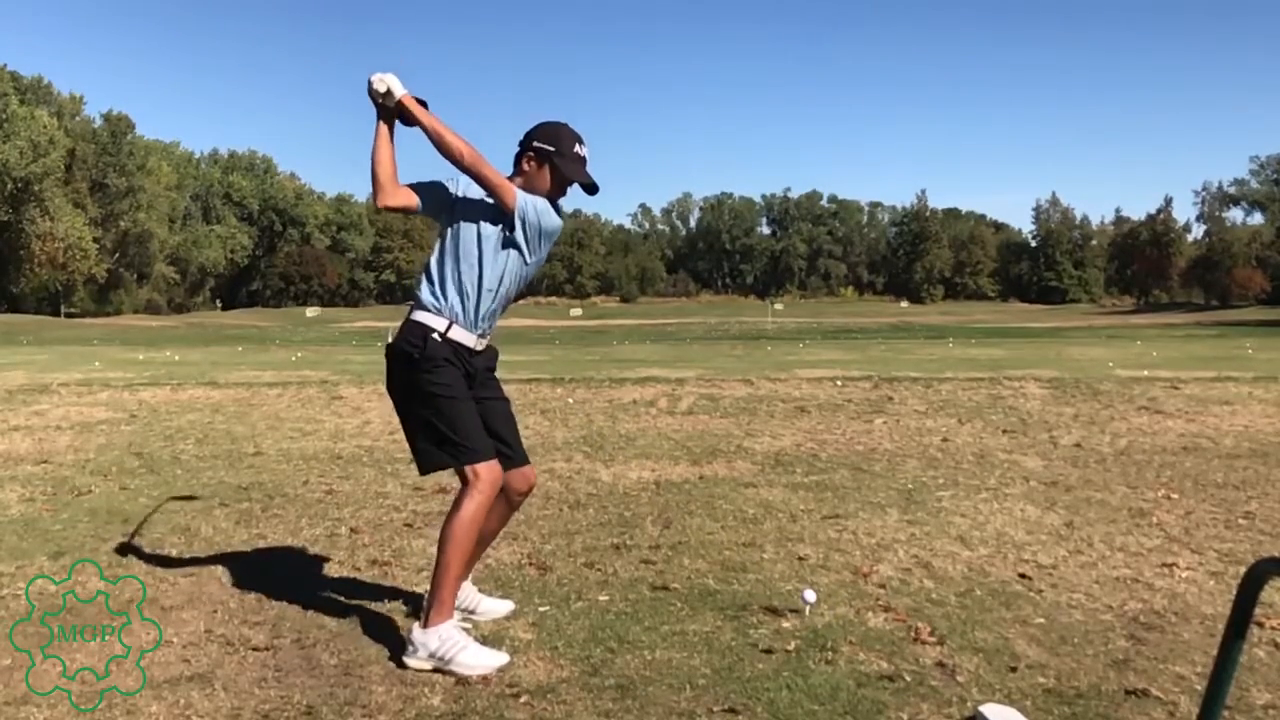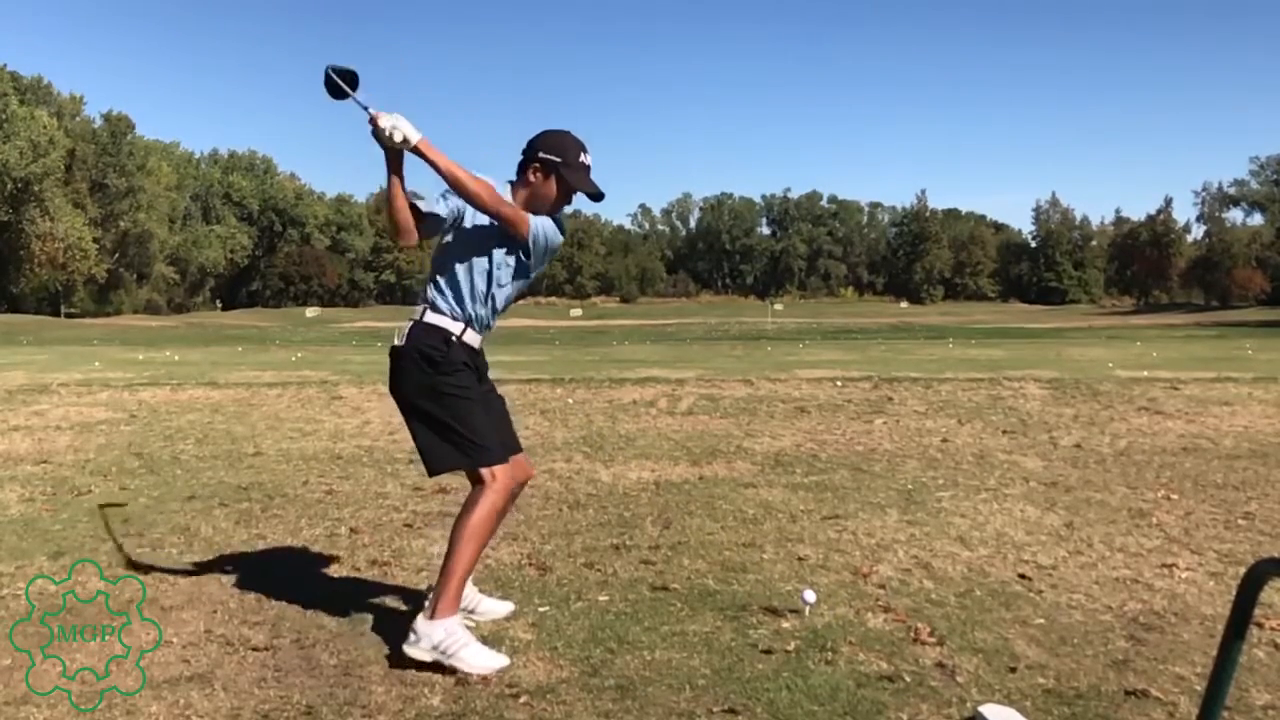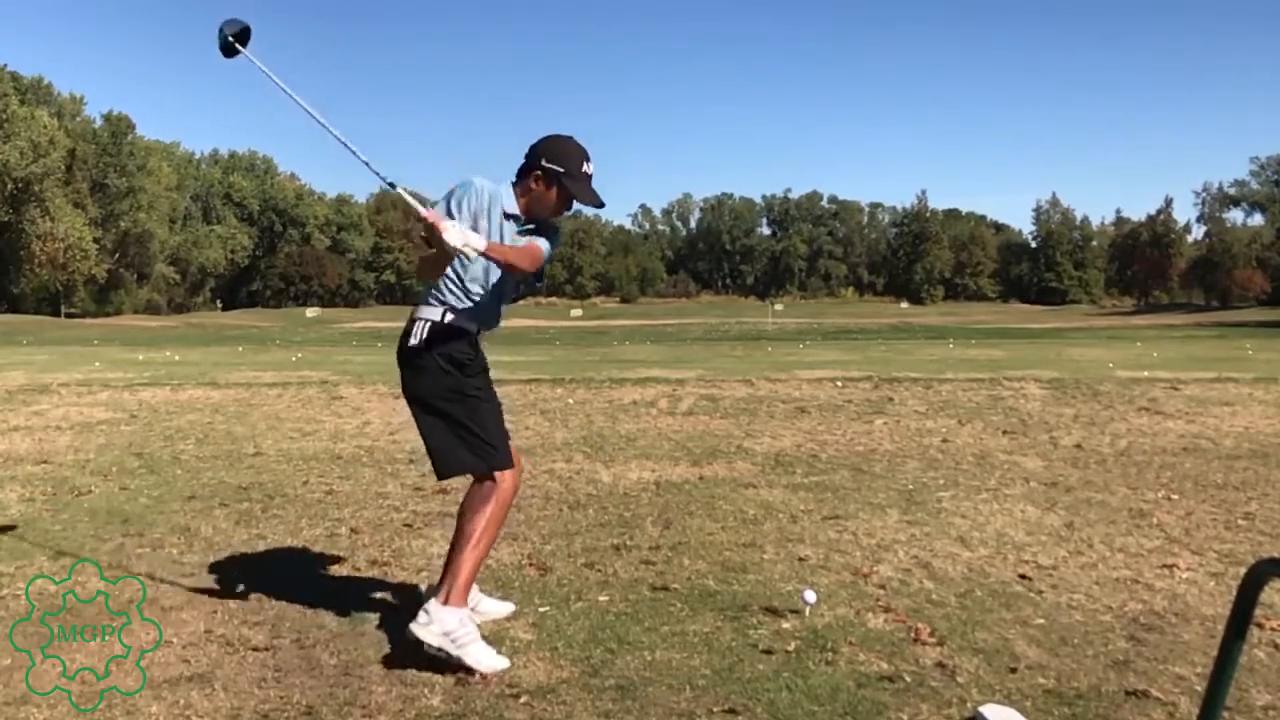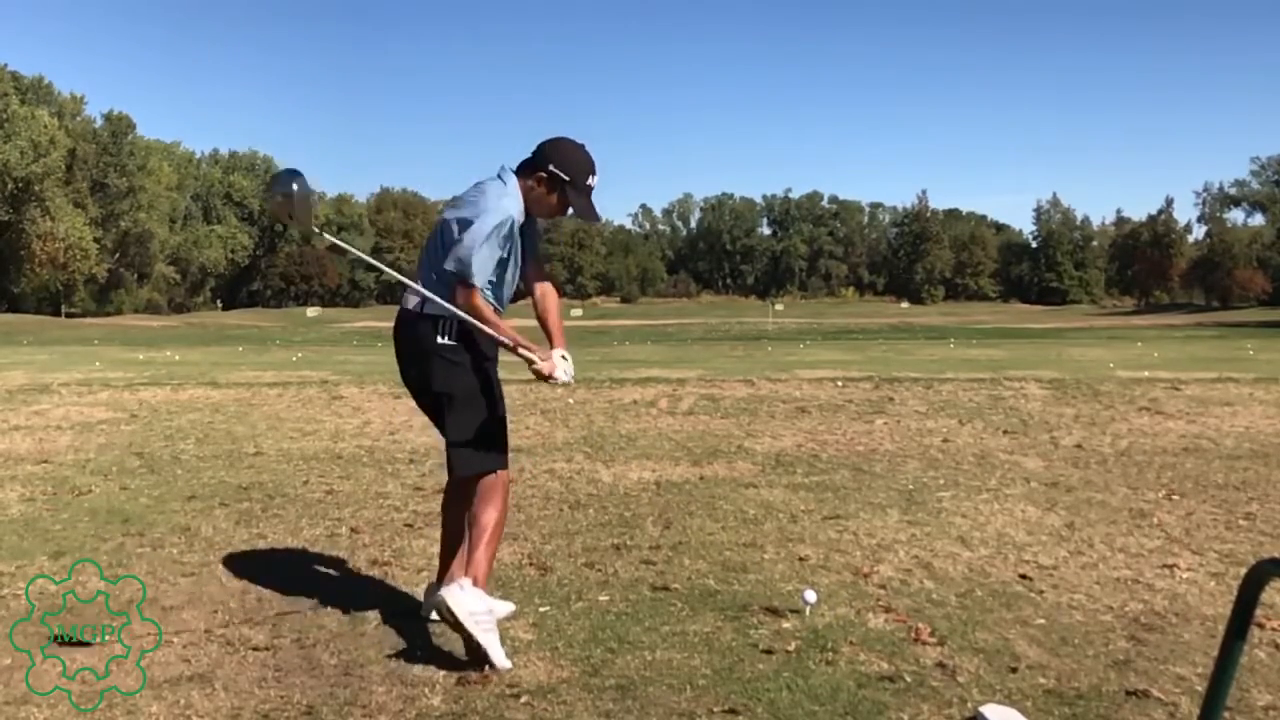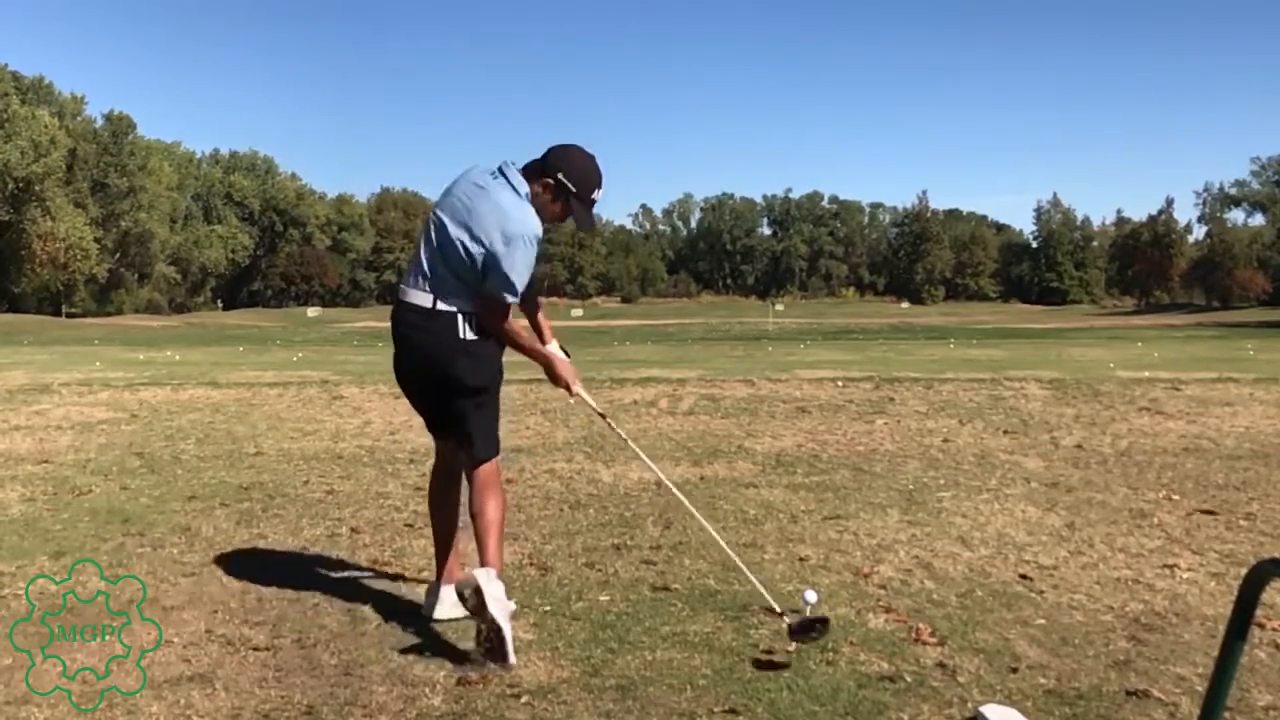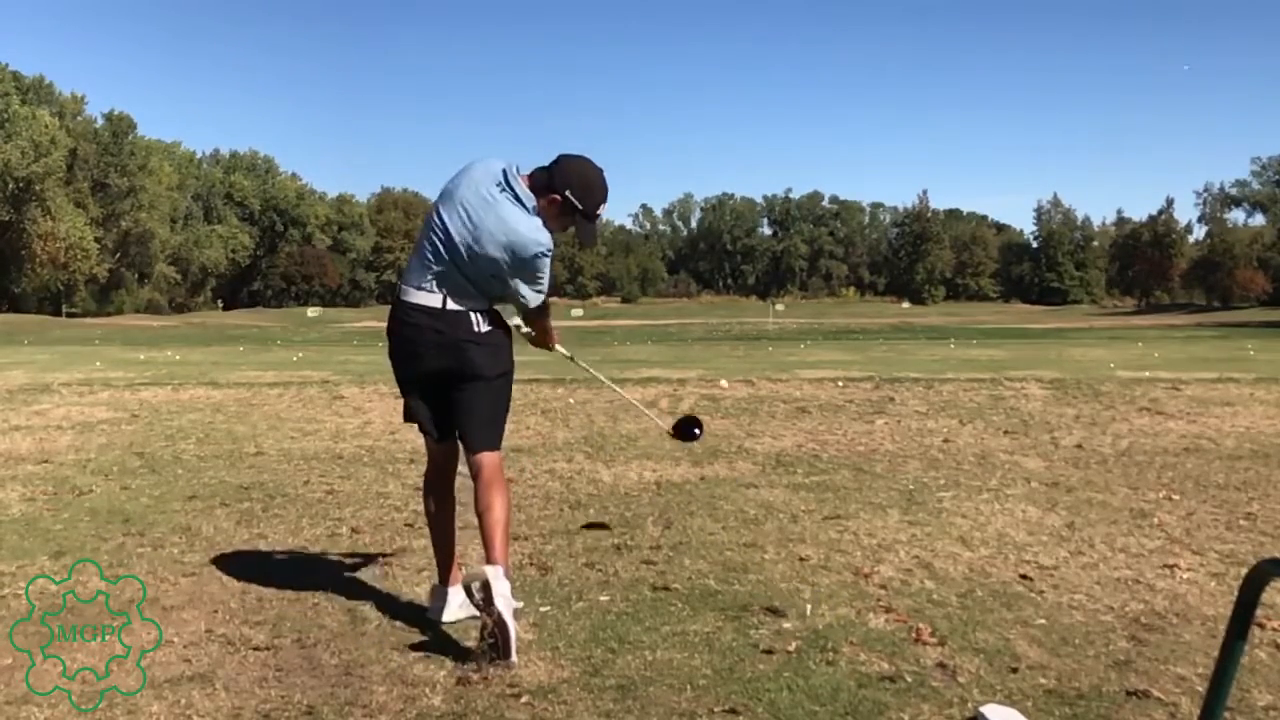
dt=0.4s
person 1, frame 1
left shoulder: (547, 222)
right shoulder: (463, 194)
left elbow: (471, 161)
right elbow: (387, 197)
left wrist: (408, 102)
right wrist: (385, 116)
left hip: (473, 356)
right hip: (427, 349)
left knee: (519, 480)
right knee: (484, 476)
left ankle: (453, 587)
right ankle: (433, 630)
person 1, frame 2
left shoulder: (548, 234)
right shoulder: (469, 197)
left elbow: (495, 207)
right elbow: (407, 235)
left wrist: (420, 145)
right wrist: (395, 161)
left hip: (464, 355)
right hip: (432, 351)
left knee: (517, 471)
right knee: (494, 477)
left ankle: (454, 588)
right ankle: (438, 624)
person 1, frame 3
left shoulder: (545, 233)
right shoulder: (477, 194)
left elbow: (525, 262)
right elbow: (427, 273)
left wrist: (478, 244)
right wrist: (441, 240)
left hip: (458, 350)
right hip: (438, 345)
left knee: (503, 464)
right knee: (500, 478)
left ankle: (453, 588)
right ankle: (445, 612)
person 1, frame 4
left shoulder: (519, 209)
right shoulder: (498, 209)
left elbow: (540, 282)
right elbow: (466, 299)
left wrist: (556, 347)
right wrist: (529, 351)
left hip: (435, 337)
right hip: (446, 338)
left knee: (474, 462)
right knee: (491, 473)
left ankle: (449, 583)
right ankle: (470, 591)
person 1, frame 5
left shoulder: (483, 178)
right shoulder: (523, 227)
right elbow: (496, 315)
left wrist: (549, 337)
right wrist: (547, 359)
left hip: (412, 325)
right hip: (457, 335)
left knee: (450, 455)
right knee: (481, 464)
left ankle: (446, 586)
right ankle: (488, 579)
person 1, frame 6
left shoulder: (480, 171)
right shoulder: (532, 240)
right elbow: (534, 314)
left wrist: (536, 318)
right wrist: (546, 336)
left hip: (410, 325)
right hip: (470, 335)
left knee: (440, 457)
right knee: (486, 461)
left ankle: (448, 588)
right ankle: (496, 577)
